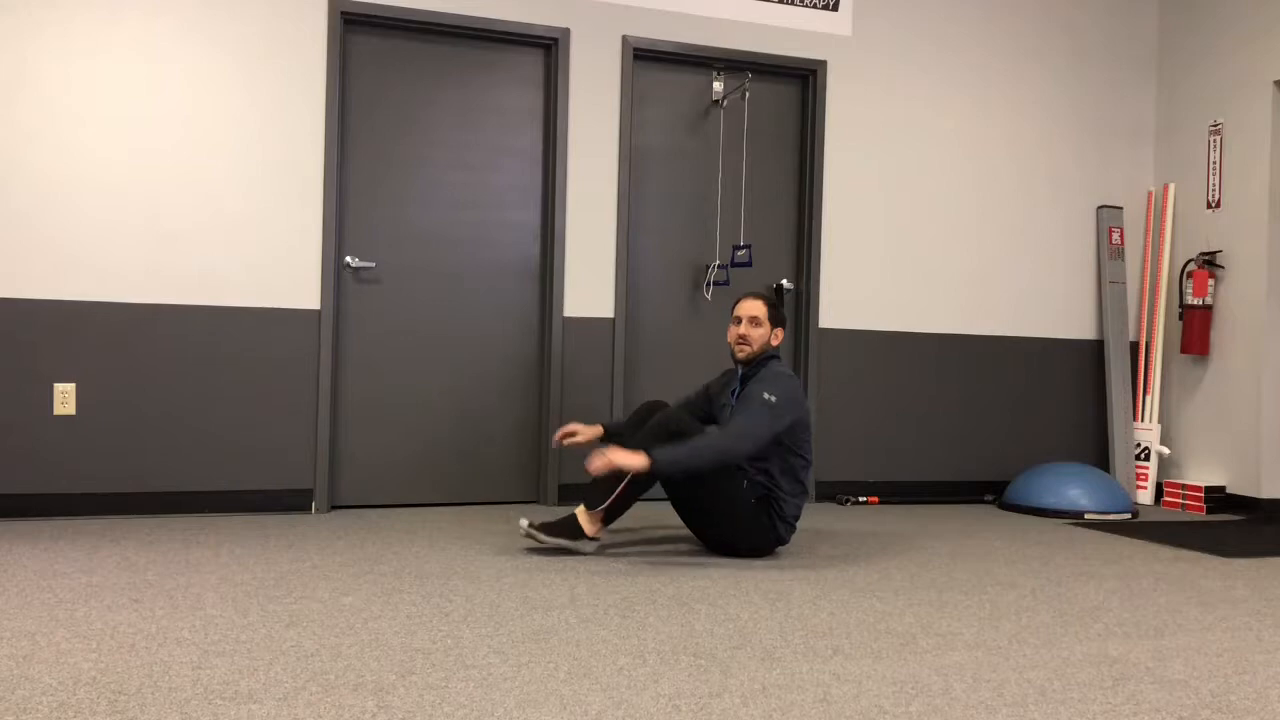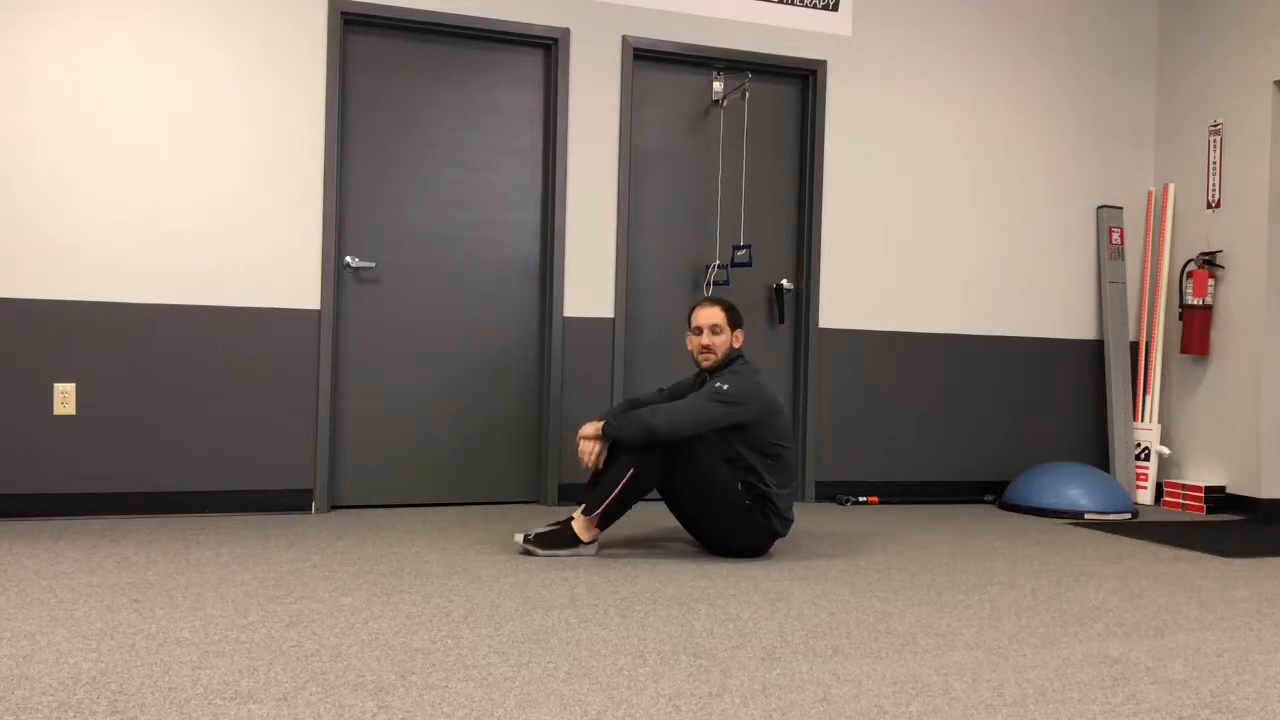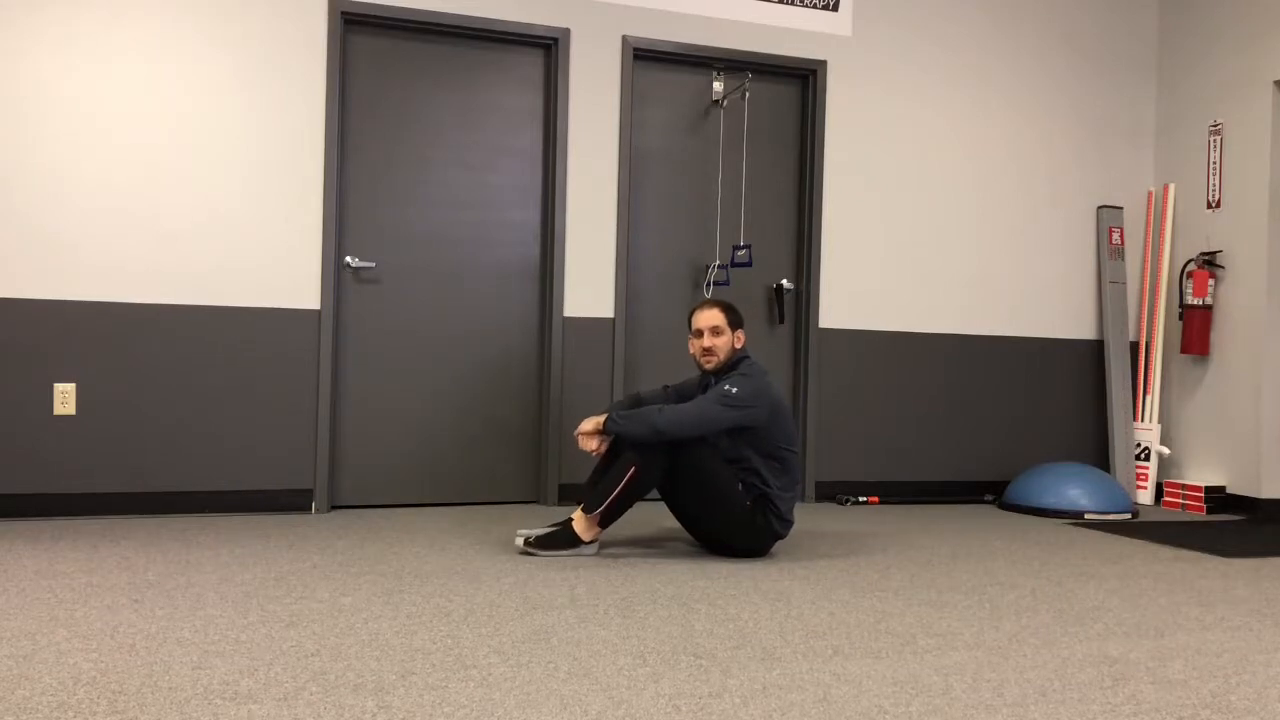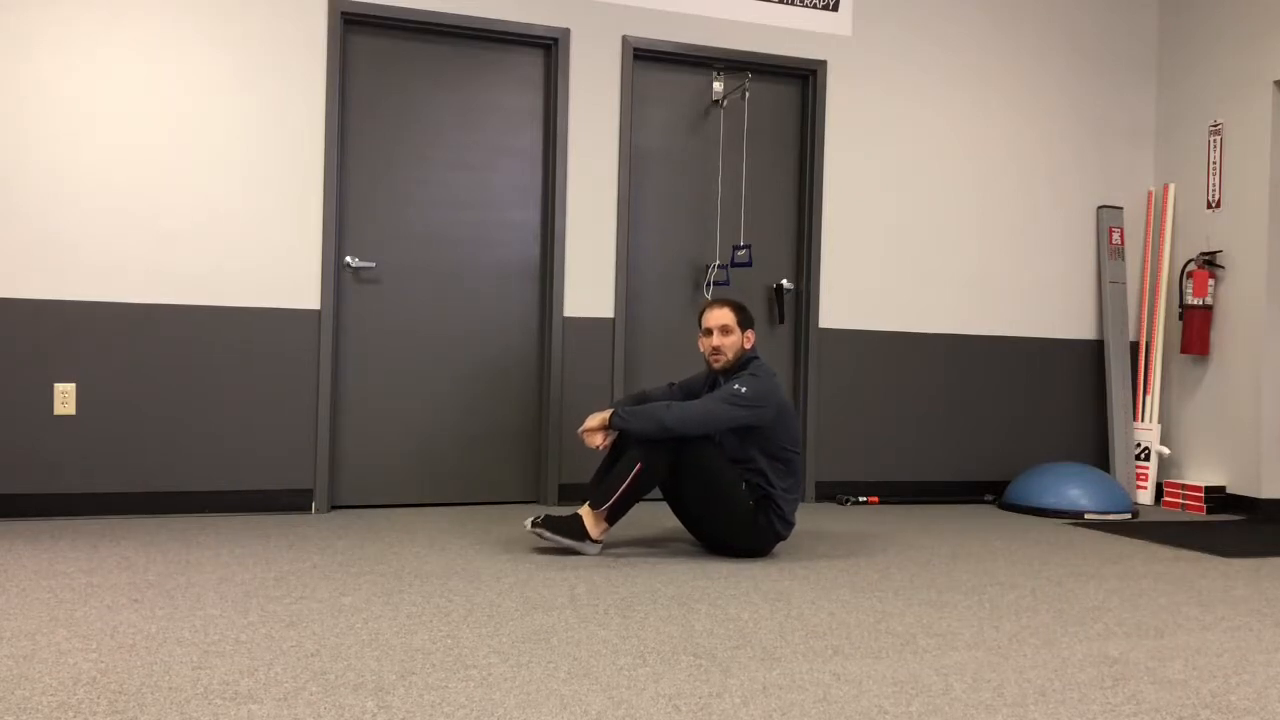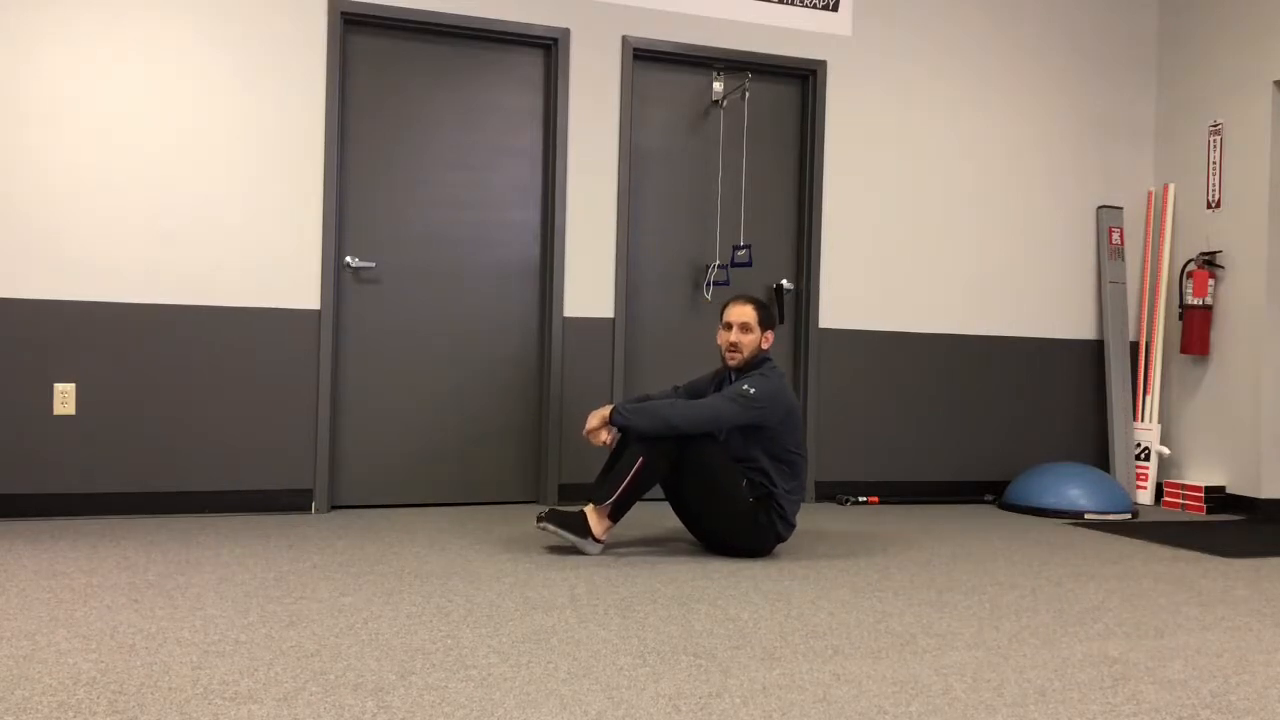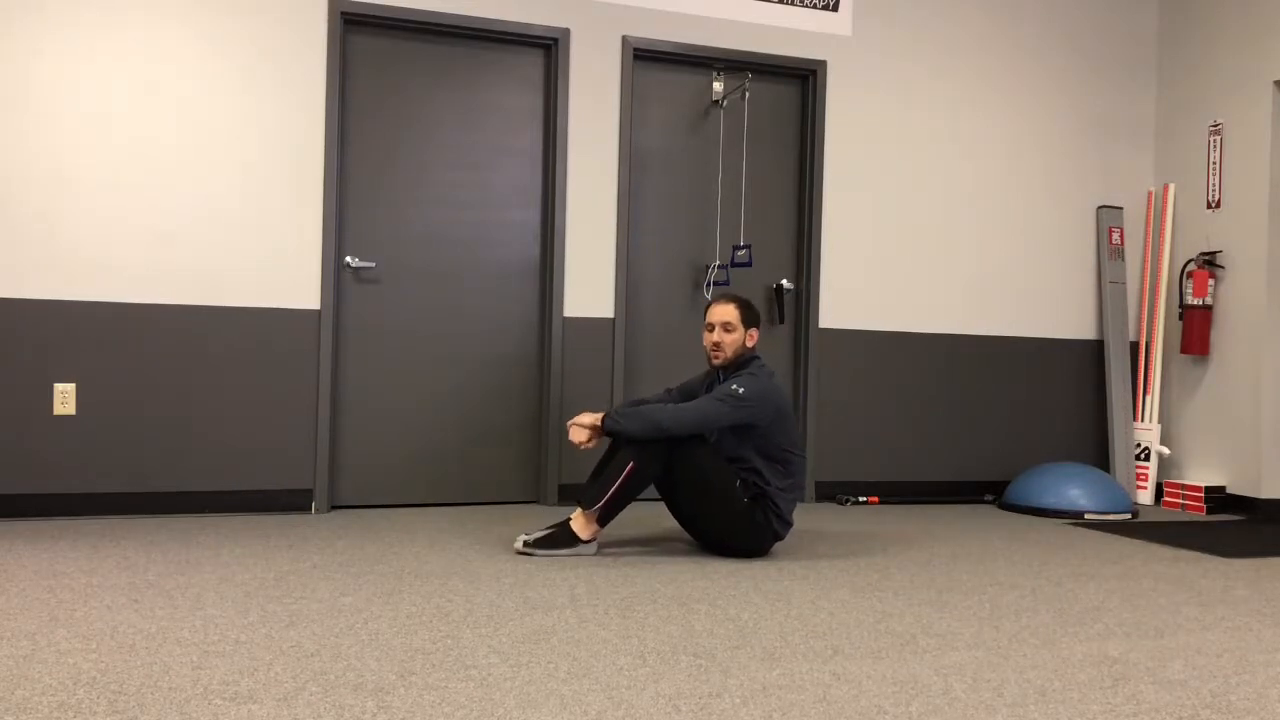
dt=0.7s
person 1, frame 1
left shoulder: (780, 387)
right shoulder: (731, 381)
left elbow: (725, 445)
left wrist: (645, 459)
right wrist: (601, 431)
left hip: (760, 525)
right hip: (731, 512)
left knee: (672, 426)
right knee: (655, 412)
left ankle: (587, 524)
right ankle: (589, 517)
person 1, frame 2
left shoulder: (741, 386)
right shoulder: (705, 382)
left elbow: (667, 420)
right elbow: (638, 406)
left wrist: (603, 428)
right wrist: (601, 434)
left hip: (754, 524)
right hip: (722, 513)
left knee: (659, 435)
right knee: (638, 427)
left ankle: (584, 531)
right ankle: (584, 519)
person 1, frame 3
left shoulder: (749, 388)
right shoulder: (711, 381)
left elbow: (675, 421)
right elbow: (645, 400)
left wrist: (605, 422)
right wrist: (606, 423)
left hip: (755, 524)
right hip: (726, 512)
left knee: (661, 436)
right knee: (640, 430)
left ankle: (584, 529)
right ankle: (582, 520)
person 1, frame 4
left shoulder: (757, 387)
right shoulder: (717, 378)
left elbow: (681, 418)
right elbow: (653, 398)
left wrist: (611, 417)
right wrist: (608, 423)
left hip: (757, 524)
right hip: (727, 510)
left knee: (666, 432)
right knee: (640, 428)
left ankle: (591, 525)
right ankle: (590, 516)
person 1, frame 5
left shoulder: (766, 389)
right shoulder: (726, 377)
left elbow: (687, 416)
right elbow: (667, 399)
left wrist: (612, 413)
right wrist: (613, 419)
left hip: (759, 523)
right hip: (730, 510)
left knee: (669, 429)
right knee: (647, 426)
left ankle: (595, 523)
right ankle: (594, 516)
person 1, frame 6
left shoulder: (755, 388)
right shoulder: (718, 378)
left elbow: (676, 419)
right elbow: (655, 404)
left wrist: (603, 420)
right wrist: (599, 424)
left hip: (755, 523)
right hip: (726, 510)
left knee: (660, 434)
right knee: (643, 429)
left ankle: (583, 529)
right ankle: (581, 521)
